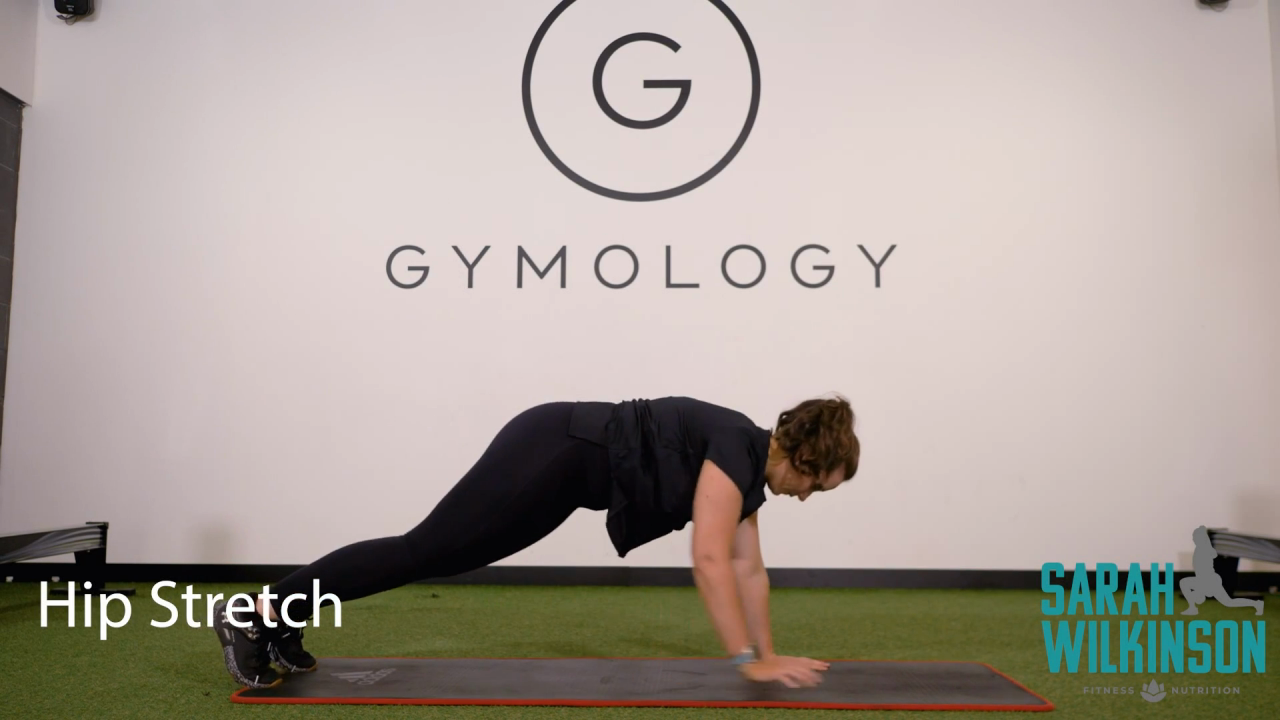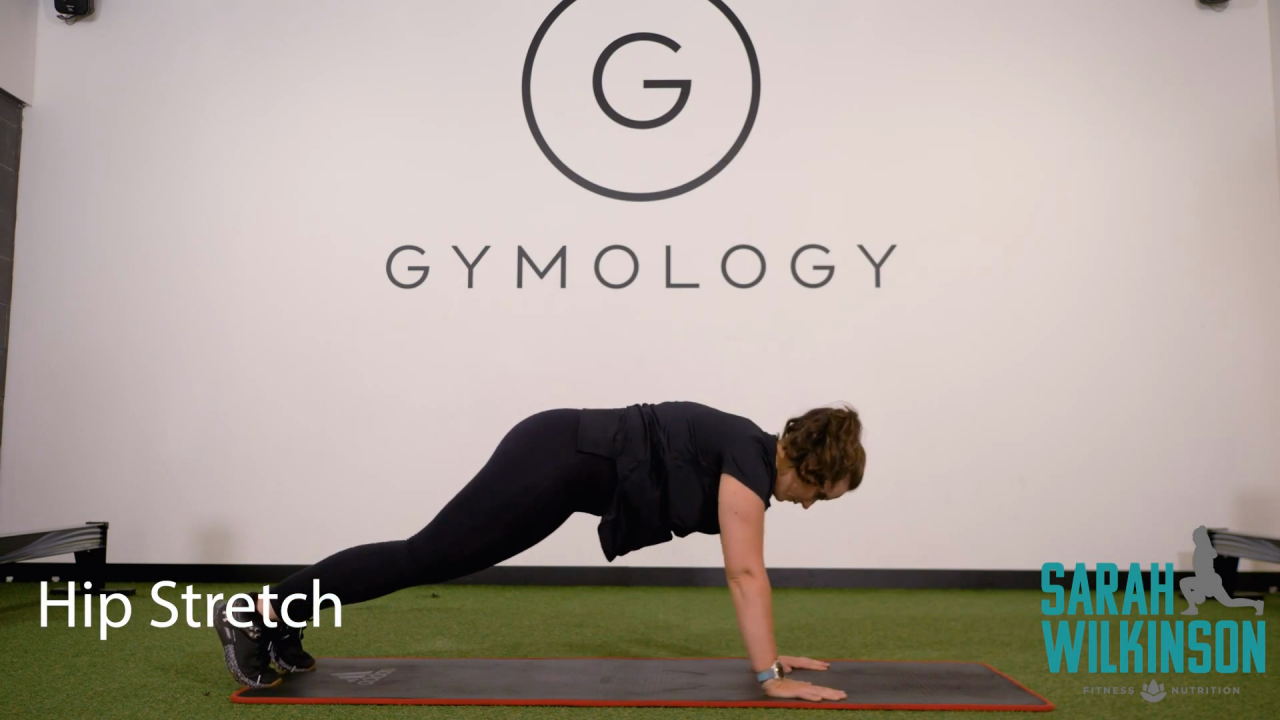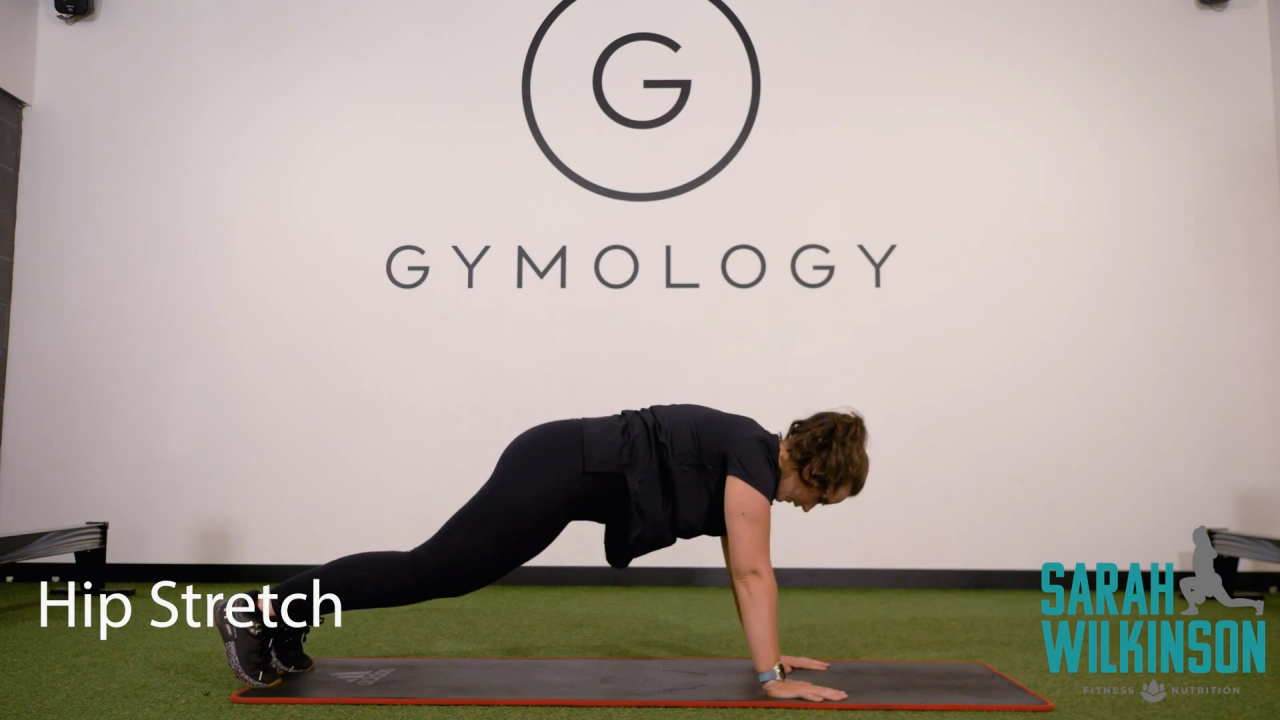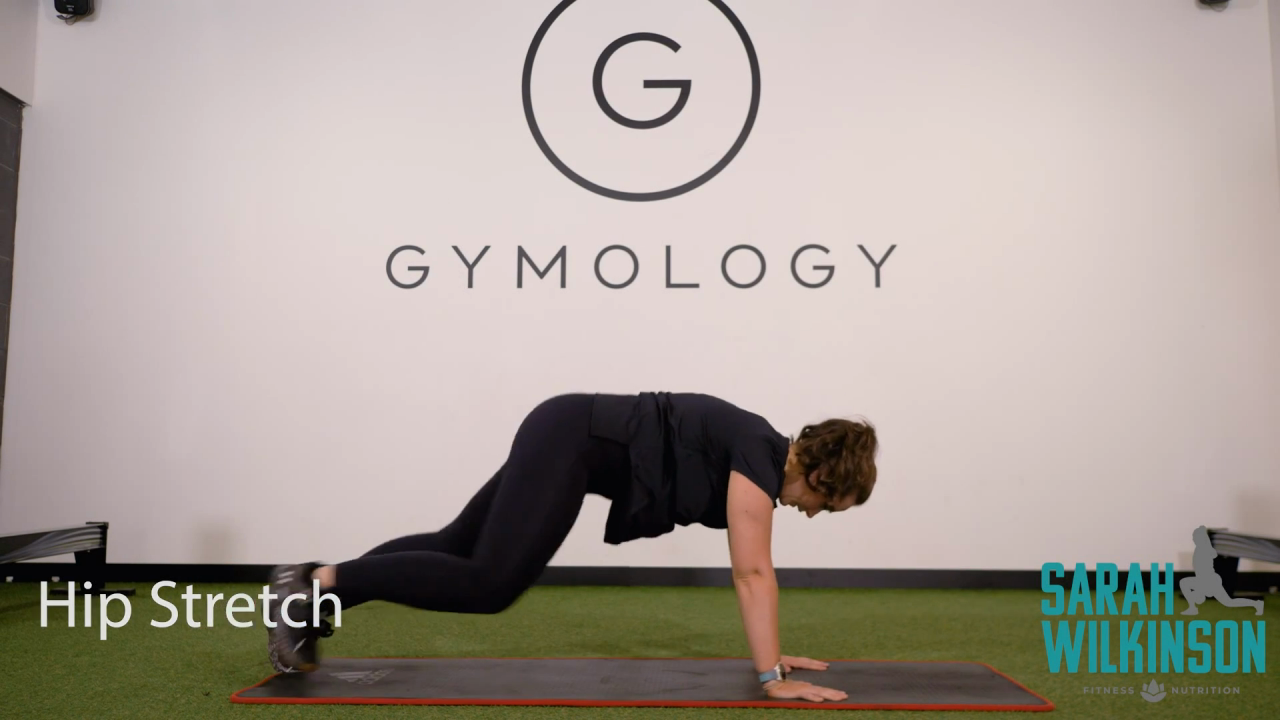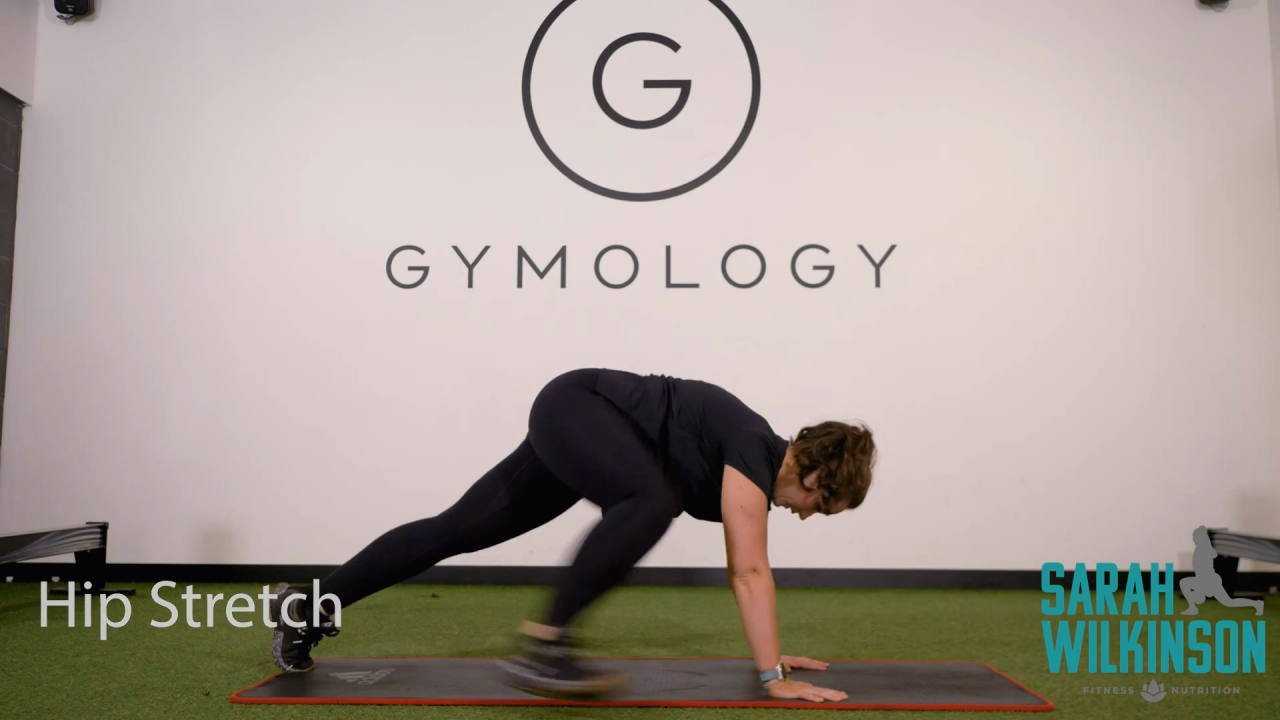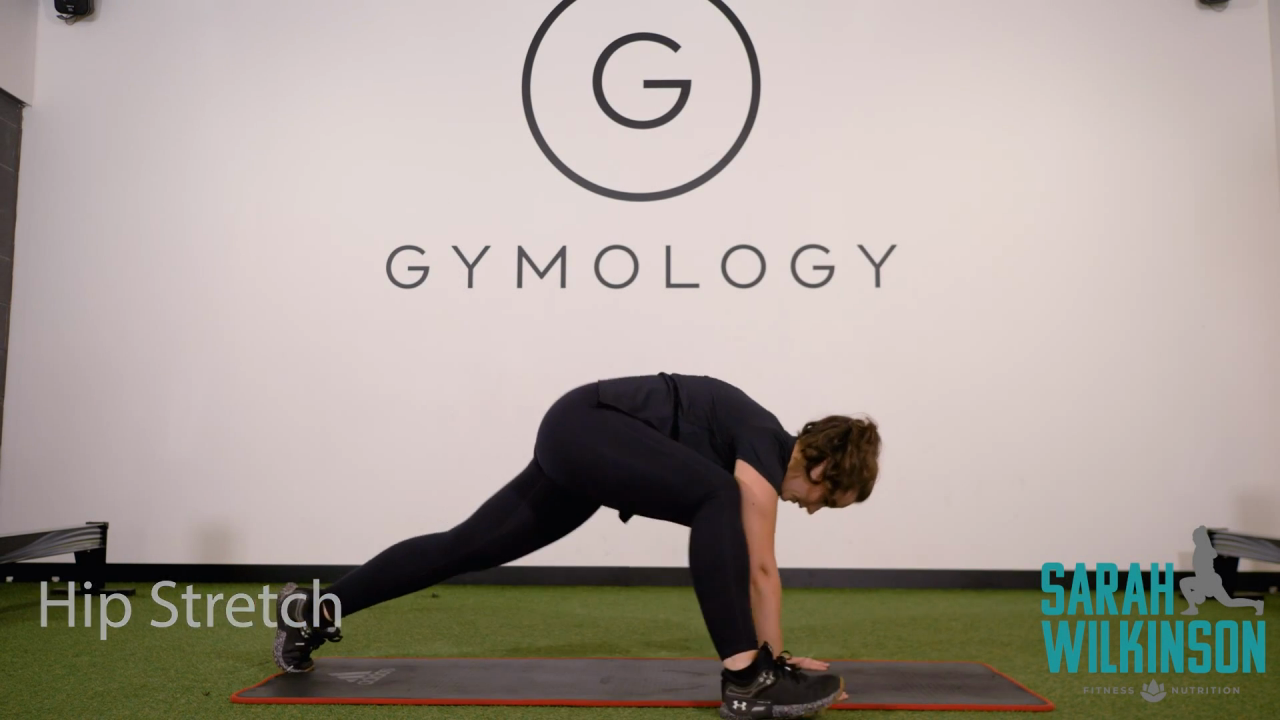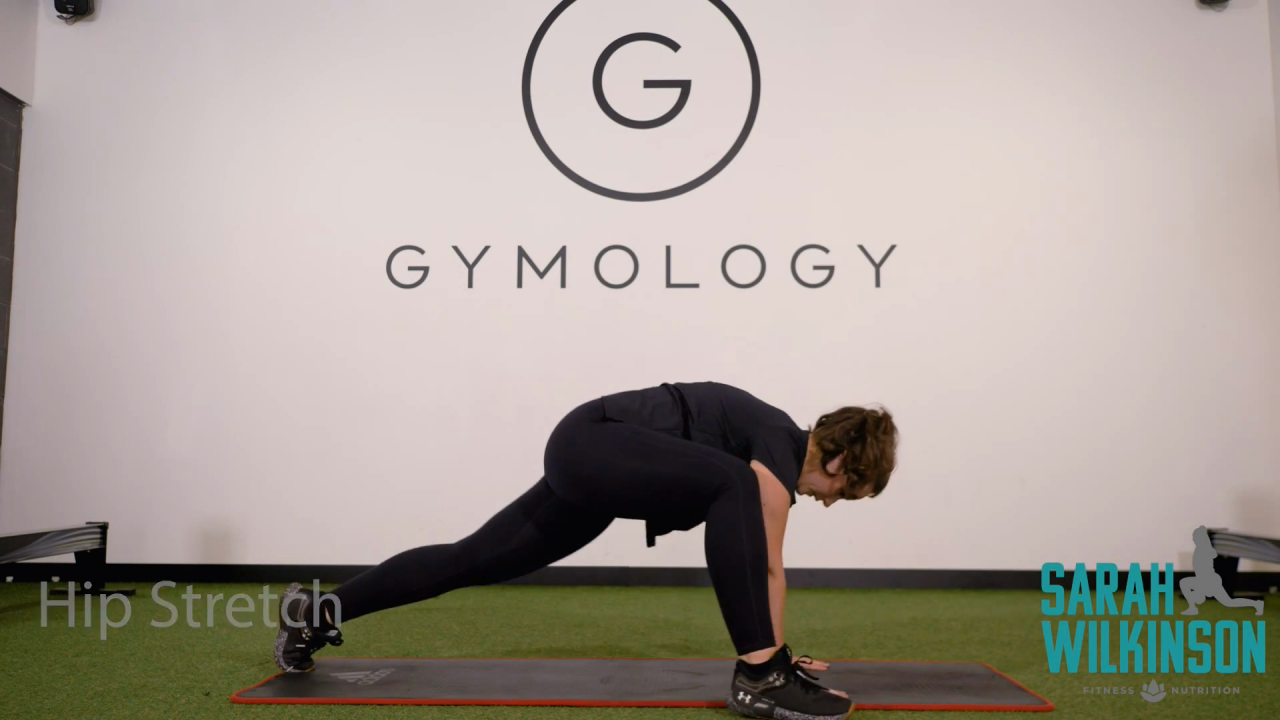
dt=0.2s
person 1, frame 1
left shoulder: (748, 471)
right shoulder: (735, 449)
left elbow: (745, 567)
right elbow: (709, 561)
left wrist: (767, 648)
right wrist: (750, 659)
left hip: (564, 472)
right hip: (551, 450)
left knee: (439, 559)
right knee: (423, 551)
left ankle: (281, 623)
right ankle: (255, 616)
person 1, frame 2
left shoulder: (750, 468)
right shoulder: (749, 459)
left elbow: (742, 571)
right elbow: (746, 575)
left wrist: (770, 653)
right wrist: (771, 677)
left hip: (567, 468)
right hip: (558, 459)
left knee: (437, 561)
right knee: (425, 557)
left ankle: (282, 618)
right ankle: (256, 613)
person 1, frame 3
left shoulder: (747, 465)
right shoulder: (756, 460)
left elbow: (745, 572)
right elbow: (753, 575)
left wrist: (769, 654)
right wrist: (771, 679)
left hip: (559, 471)
right hip: (557, 471)
left knee: (446, 567)
right knee: (432, 571)
left ankle: (291, 612)
right ankle: (266, 610)
person 1, frame 4
left shoulder: (763, 469)
right shoulder: (761, 457)
left elbow: (751, 571)
right elbow: (752, 574)
left wrist: (772, 653)
right wrist: (772, 677)
left hip: (572, 444)
right hip: (566, 435)
left knee: (459, 547)
right knee: (490, 582)
left ankle: (306, 613)
right ankle: (314, 583)
person 1, frame 5
left shoulder: (761, 467)
right shoulder: (755, 458)
left elbow: (747, 568)
right elbow: (749, 571)
left wrist: (767, 648)
right wrist: (774, 672)
left hip: (579, 428)
right hip: (575, 403)
left knee: (456, 531)
right knee: (648, 507)
left ankle: (307, 610)
right ankle: (543, 640)
person 1, frame 6
left shoulder: (764, 456)
right shoulder: (764, 450)
left elbow: (751, 561)
right elbow: (758, 565)
left wrist: (774, 644)
right wrist: (765, 655)
left hip: (581, 450)
right hip: (582, 423)
left knee: (465, 549)
right knee: (717, 495)
left ankle: (310, 611)
person 1, frame 7
left shoulder: (775, 448)
right shoulder: (780, 448)
left elbow: (756, 559)
right elbow: (768, 566)
left wrist: (775, 641)
right wrist: (772, 655)
left hip: (589, 461)
right hip: (591, 442)
left knee: (470, 562)
right knee: (734, 486)
left ankle: (314, 612)
